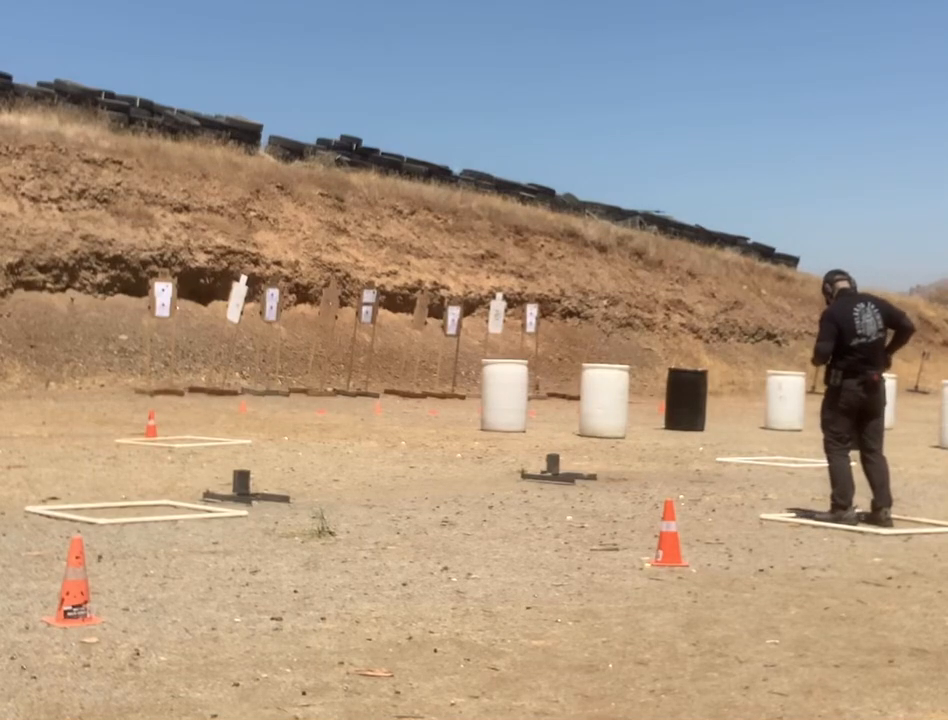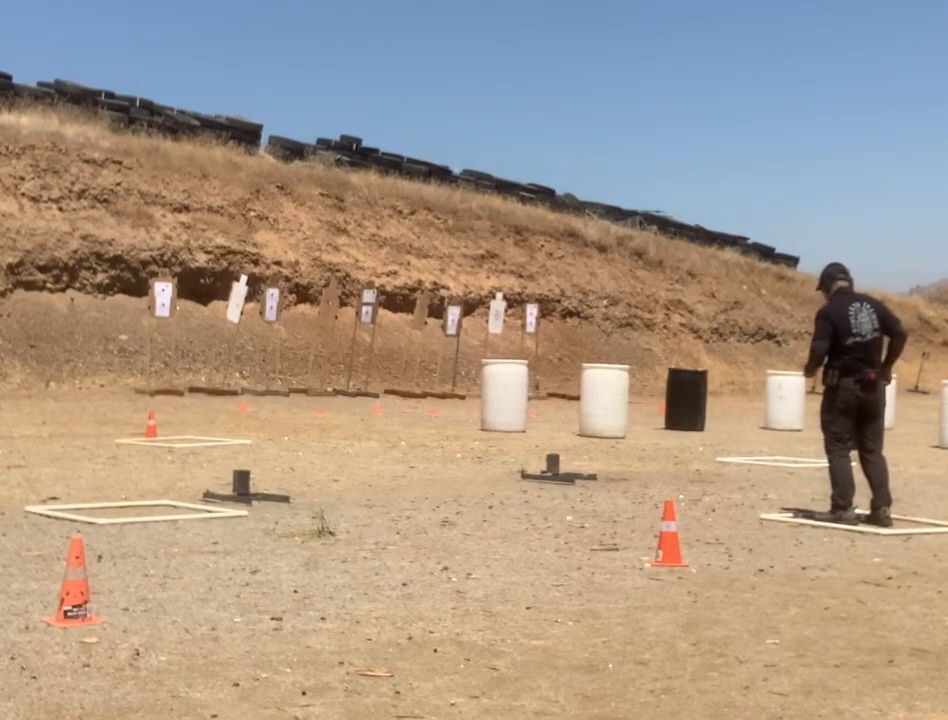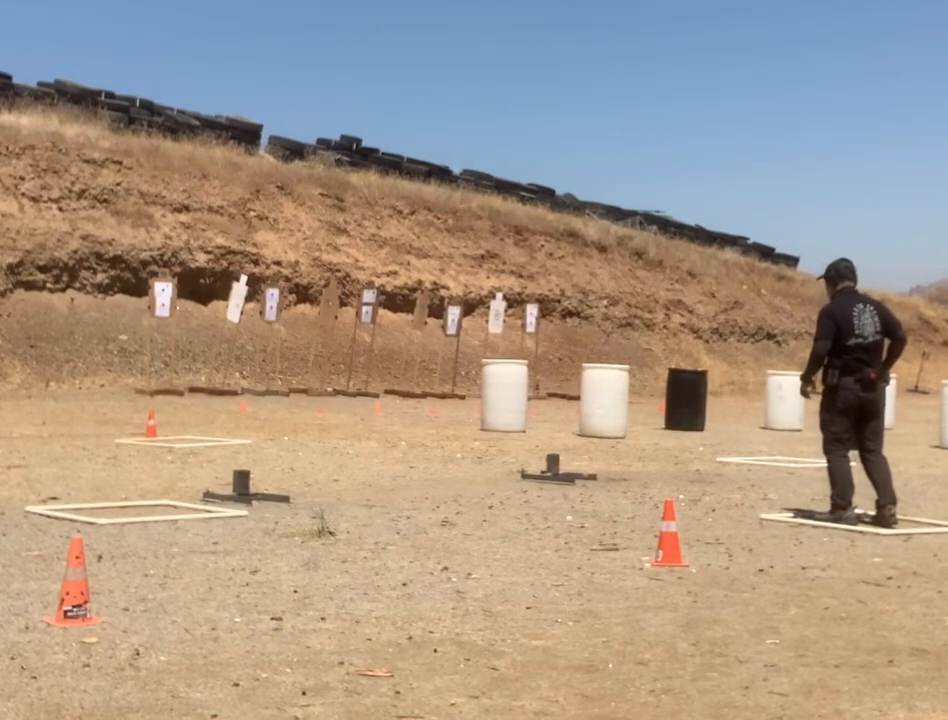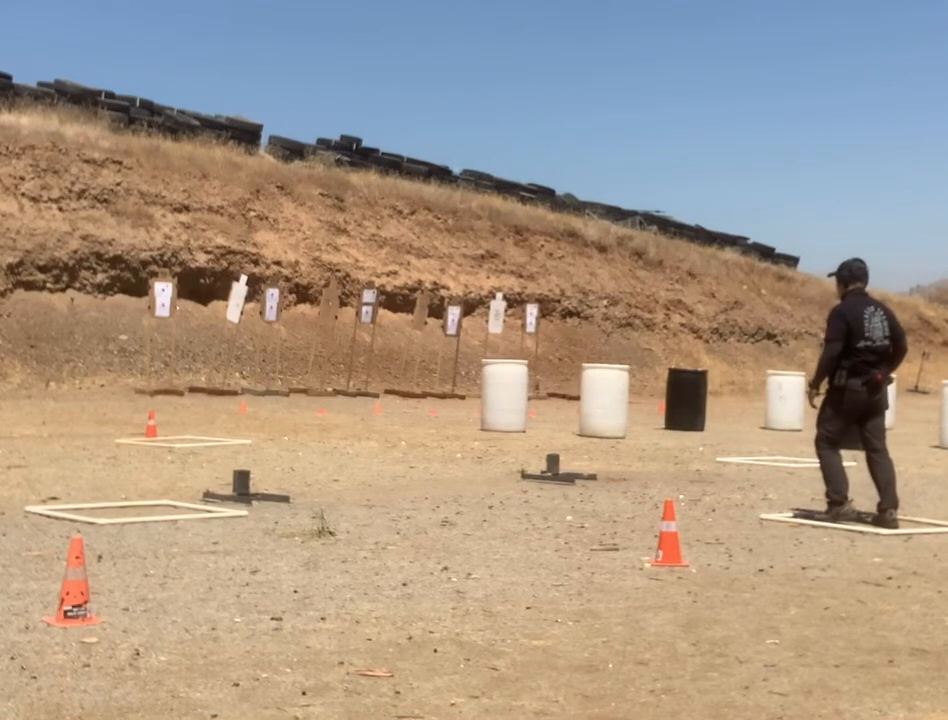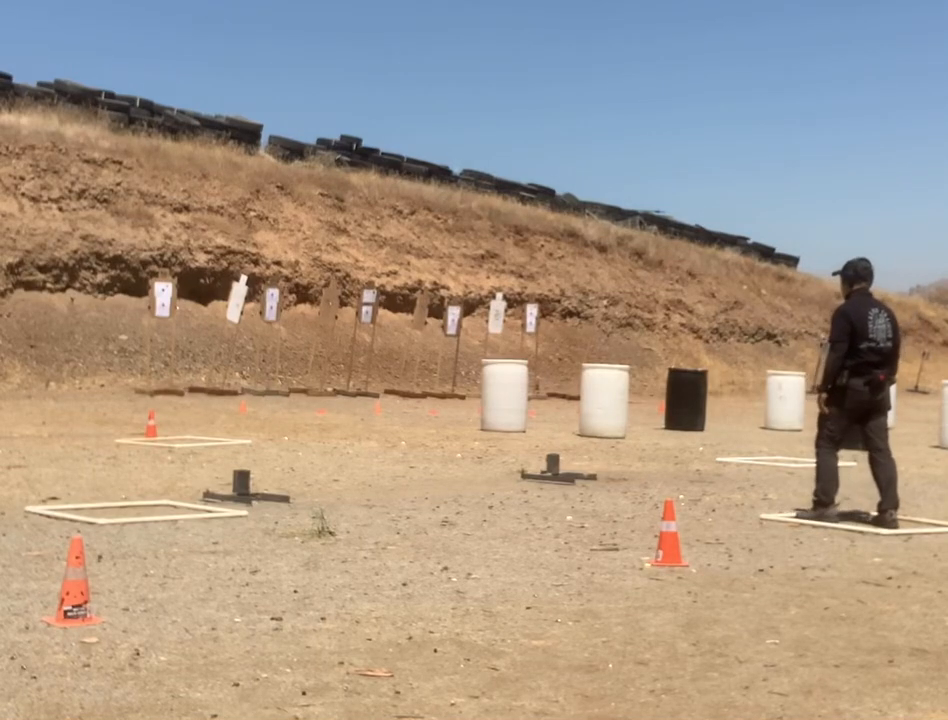
dt=0.2s
person 1, frame 1
left shoulder: (833, 312)
right shoulder: (877, 304)
left elbow: (822, 352)
right elbow: (908, 326)
left wrist: (816, 360)
right wrist: (888, 352)
left hip: (844, 387)
right hip: (874, 387)
left knee: (837, 448)
right knee: (873, 449)
left ankle: (843, 509)
right ankle: (882, 509)
person 1, frame 2
left shoulder: (828, 311)
right shoulder: (873, 305)
left elbow: (819, 351)
right elbow: (900, 333)
left wrist: (810, 368)
right wrist: (887, 366)
left hip: (842, 386)
right hip: (873, 386)
left knee: (838, 449)
right knee: (872, 450)
left ankle: (843, 509)
right ankle: (881, 508)
person 1, frame 3
left shoulder: (831, 311)
right shoulder: (875, 307)
left elbow: (821, 350)
right elbow: (900, 338)
left wrist: (807, 378)
right wrist: (884, 368)
left hip: (842, 386)
right hip: (872, 386)
left knee: (837, 449)
right knee: (873, 450)
left ankle: (843, 509)
right ankle: (887, 507)
person 1, frame 4
left shoulder: (842, 311)
right shoulder: (883, 311)
left elbow: (832, 352)
right elbow: (901, 347)
left wrist: (815, 383)
left hip: (847, 388)
right hip: (876, 389)
left knee: (827, 444)
right knee: (877, 449)
left ankle: (840, 504)
right ankle: (888, 510)
person 1, frame 5
left shoulder: (846, 311)
right shoulder: (887, 313)
left elbow: (837, 354)
right elbow: (894, 353)
left wrist: (824, 389)
left hip: (849, 388)
right hip: (878, 390)
left knee: (827, 445)
right knee: (880, 449)
left ankle: (825, 505)
right ankle: (888, 510)
